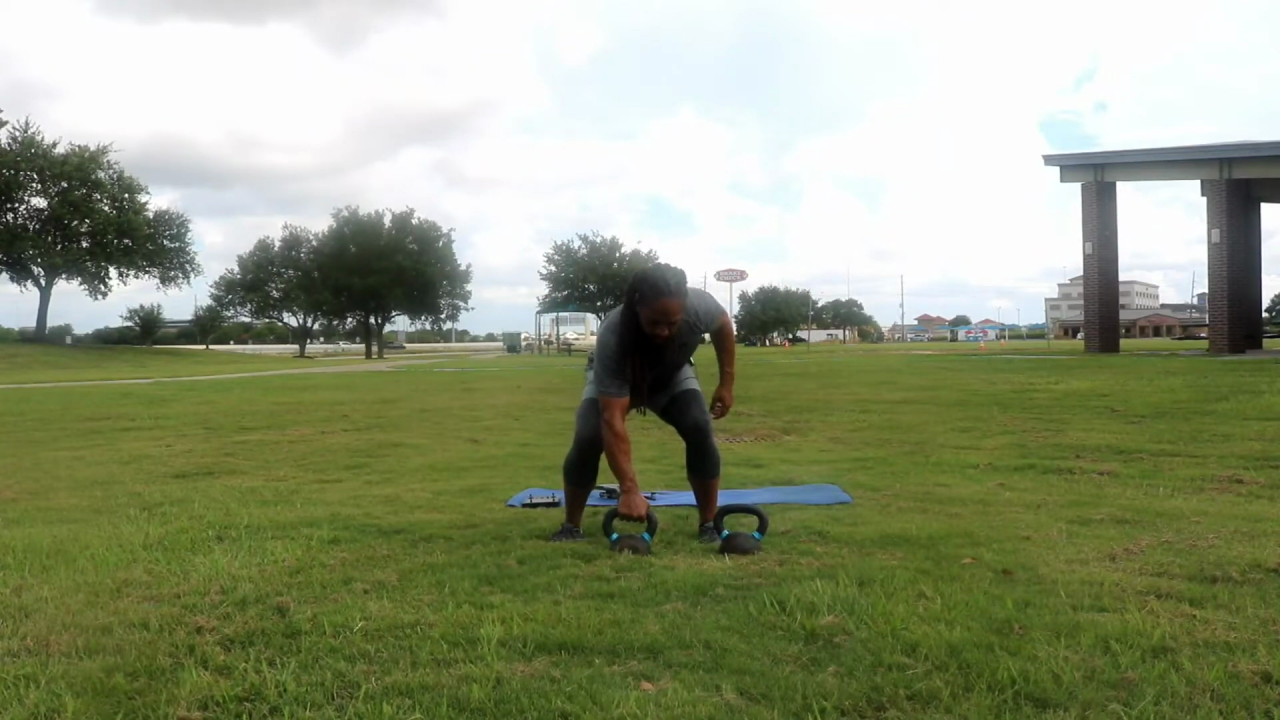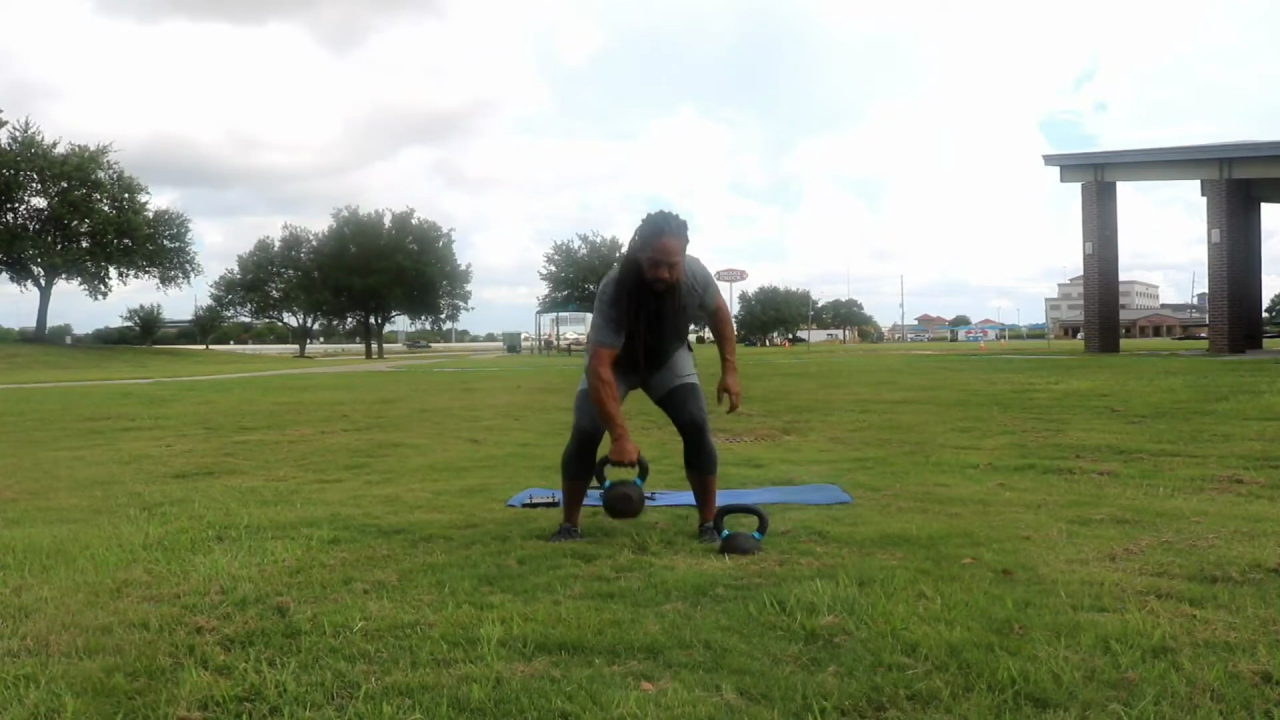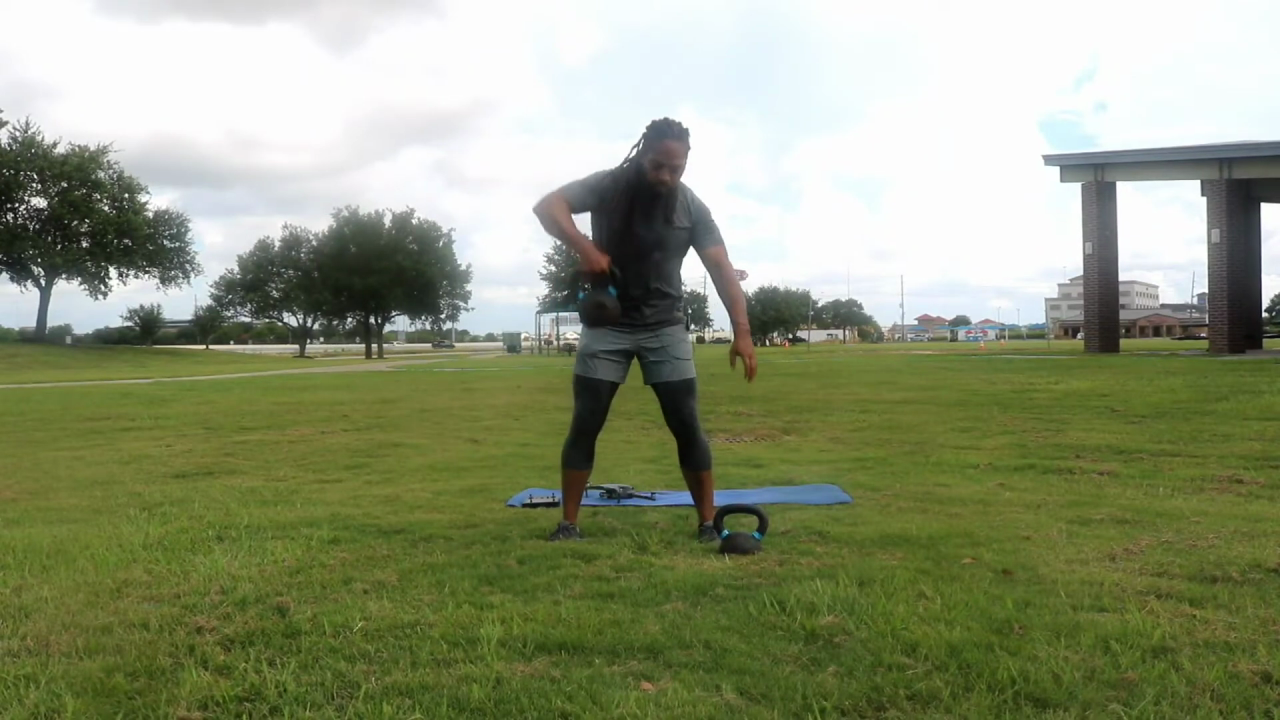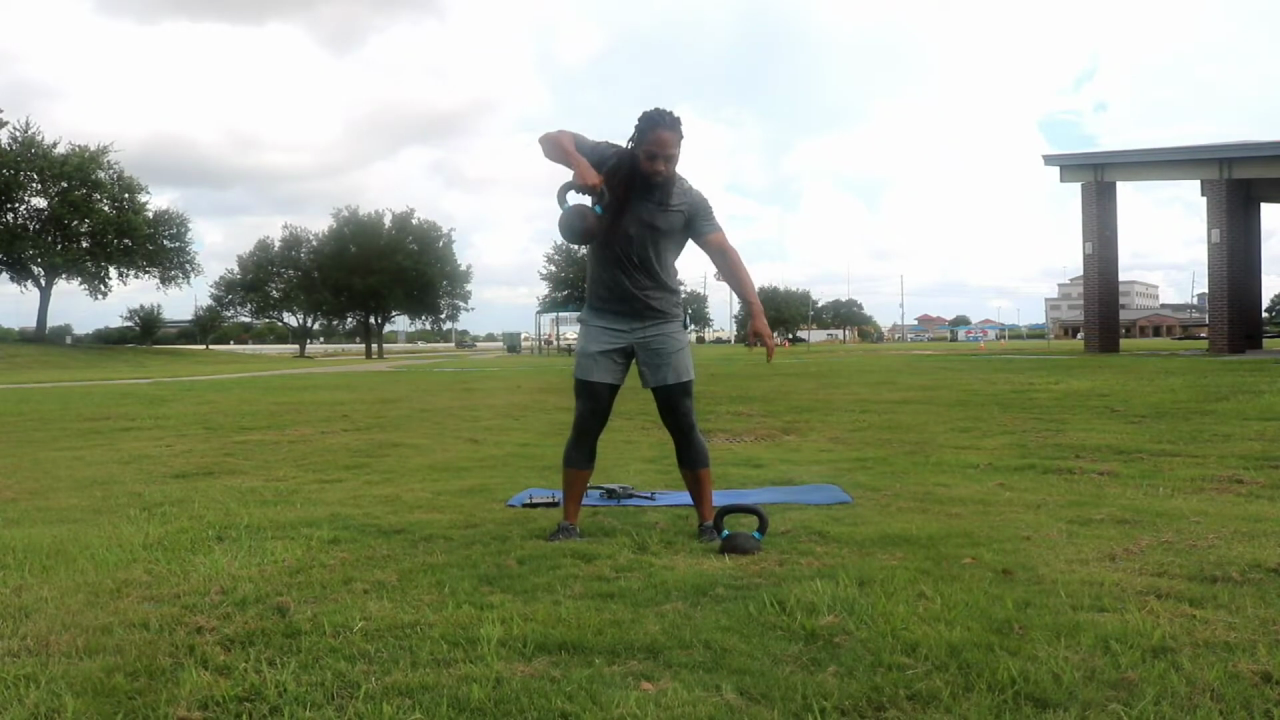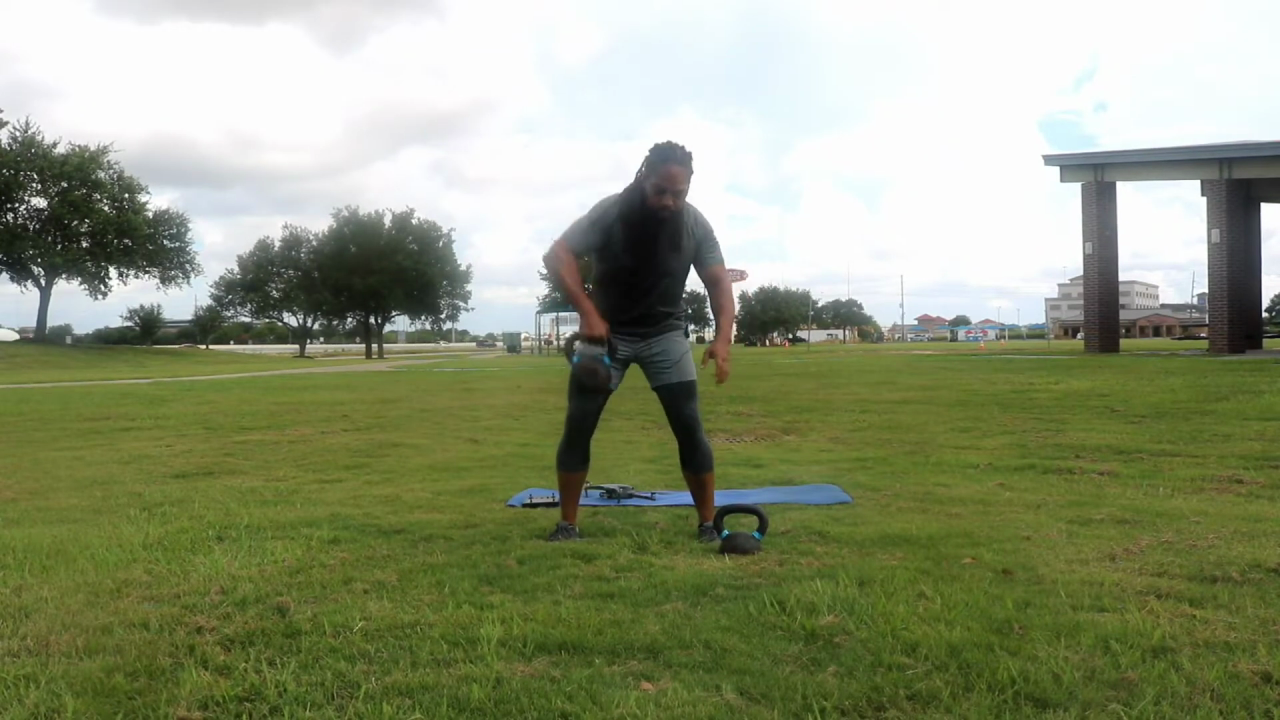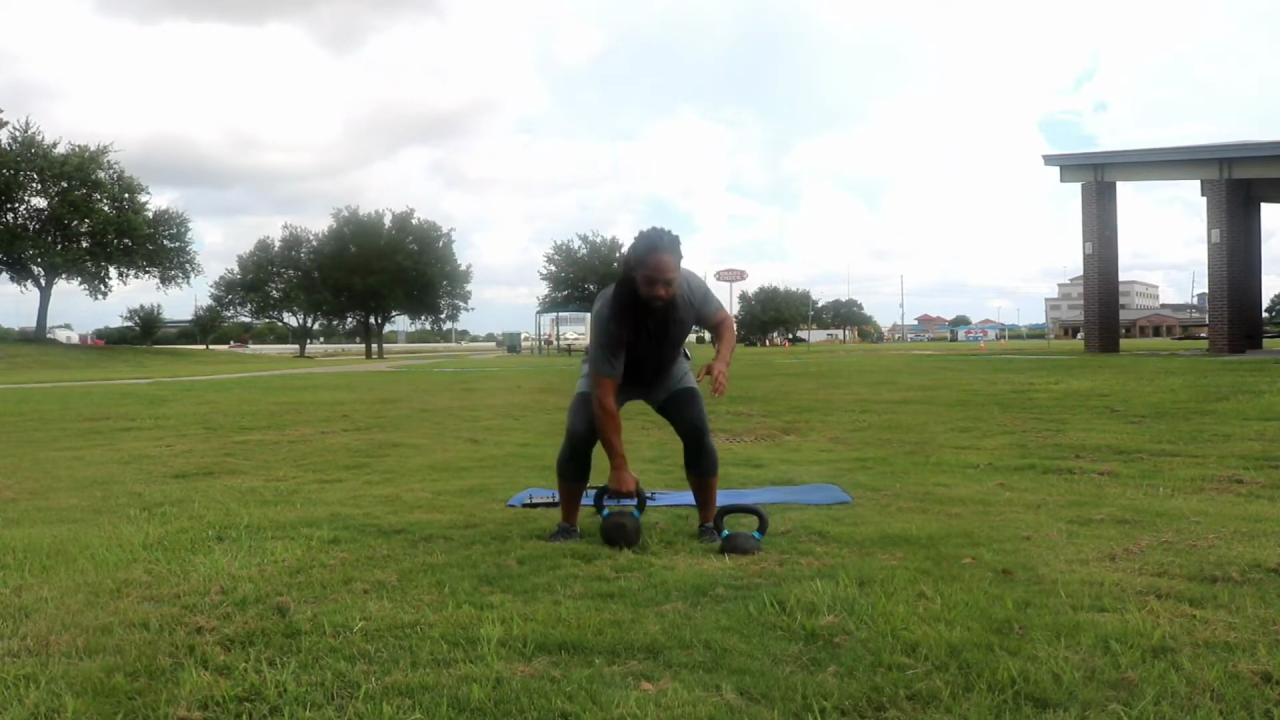
dt=0.3s
person 1, frame 1
left shoulder: (699, 305)
right shoulder: (614, 335)
left elbow: (723, 325)
right elbow: (613, 421)
left wrist: (726, 383)
right wrist: (629, 490)
left hip: (673, 376)
right hip: (613, 379)
left knee: (699, 429)
right knee: (588, 438)
left ankle: (708, 525)
right ankle: (571, 526)
person 1, frame 2
left shoulder: (696, 274)
right shoulder: (616, 289)
left elbow: (718, 314)
right elbow: (600, 371)
left wrist: (729, 371)
right wrist: (619, 437)
left hip: (669, 356)
right hip: (615, 362)
left knee: (697, 425)
right knee: (586, 432)
left ankle: (709, 525)
right ankle: (569, 526)
person 1, frame 3
left shoulder: (692, 207)
right shoulder: (610, 186)
left elbow: (721, 269)
right elbow: (546, 206)
left wrist: (742, 332)
right wrist: (584, 248)
left hip: (665, 328)
right hip: (607, 325)
left knee: (686, 424)
right knee: (585, 424)
left ankle: (708, 523)
right ankle: (568, 524)
person 1, frame 4
left shoulder: (689, 199)
right shoulder: (610, 164)
left elbow: (723, 253)
right elbow: (552, 139)
left wrist: (755, 311)
right wrist: (579, 165)
left hip: (662, 324)
right hip: (604, 323)
left knee: (683, 426)
right knee: (586, 425)
left ankle: (708, 523)
right ankle: (569, 524)
person 1, frame 5
left shoulder: (696, 225)
right shoulder: (613, 212)
left elbow: (718, 283)
right elbow: (557, 257)
left wrist: (722, 337)
right wrist: (587, 312)
left hip: (664, 333)
right hip: (607, 332)
left knee: (689, 425)
right knee: (578, 424)
left ankle: (708, 524)
right ankle: (567, 525)
person 1, frame 6
left shoulder: (693, 289)
right shoulder: (610, 311)
left elbow: (723, 322)
right elbow: (604, 398)
left wrist: (722, 358)
right wrist: (619, 467)
left hip: (667, 371)
right hip: (612, 374)
left knee: (697, 429)
right knee: (578, 434)
left ankle: (708, 524)
right ankle: (568, 524)
